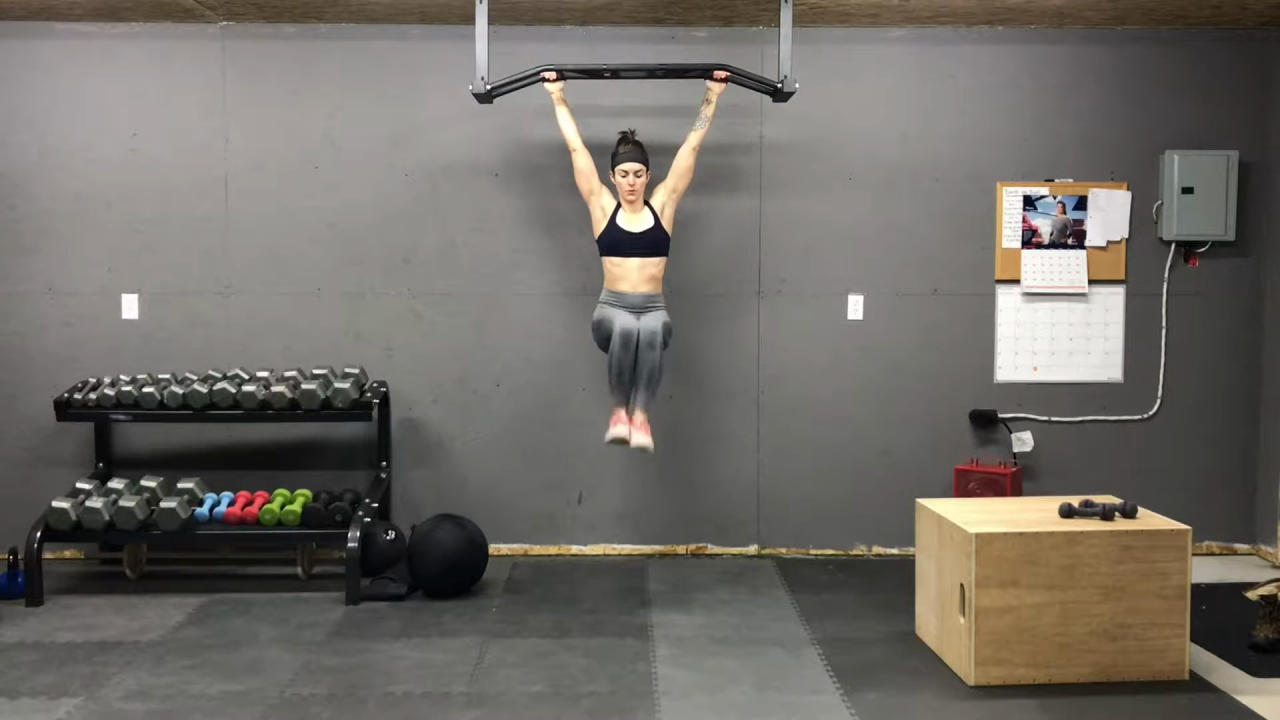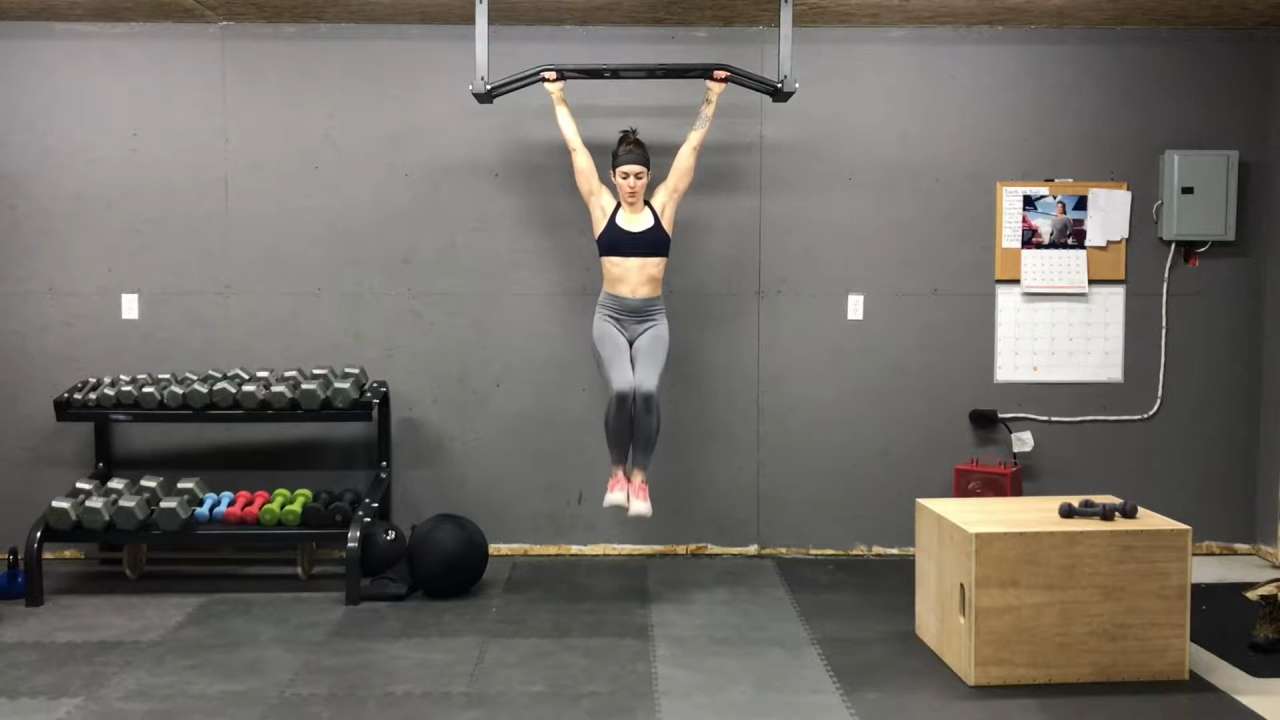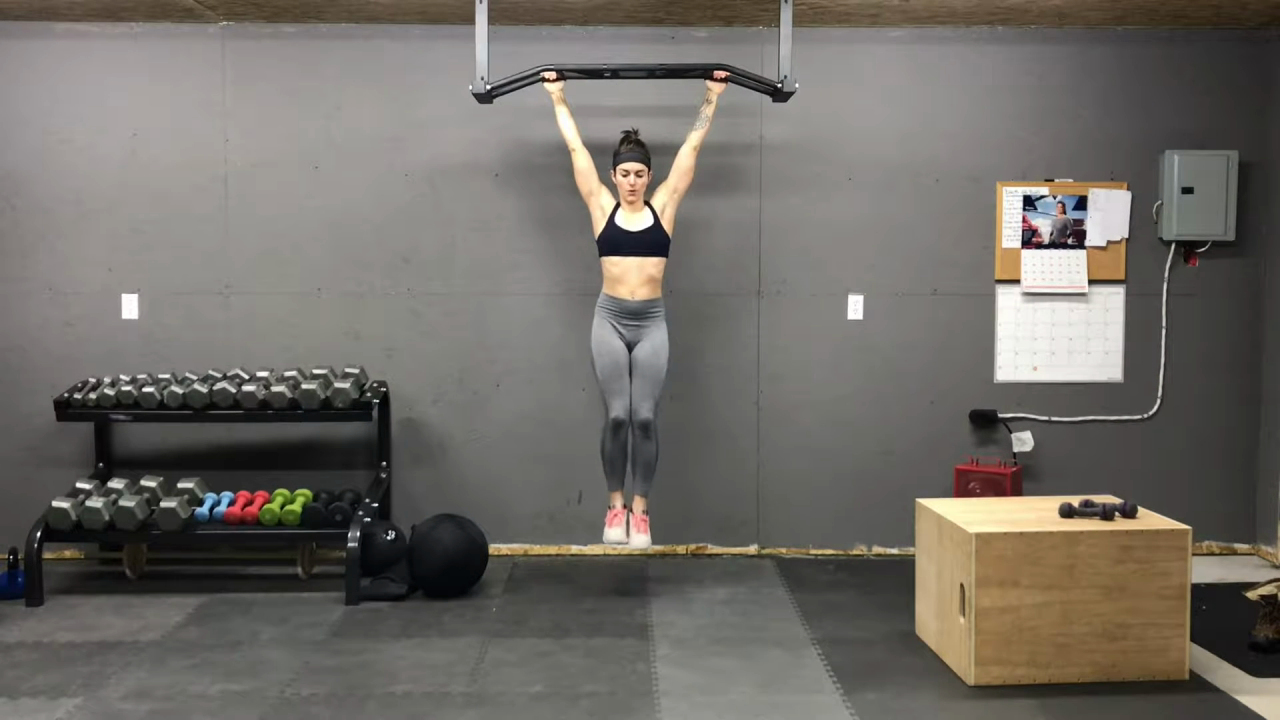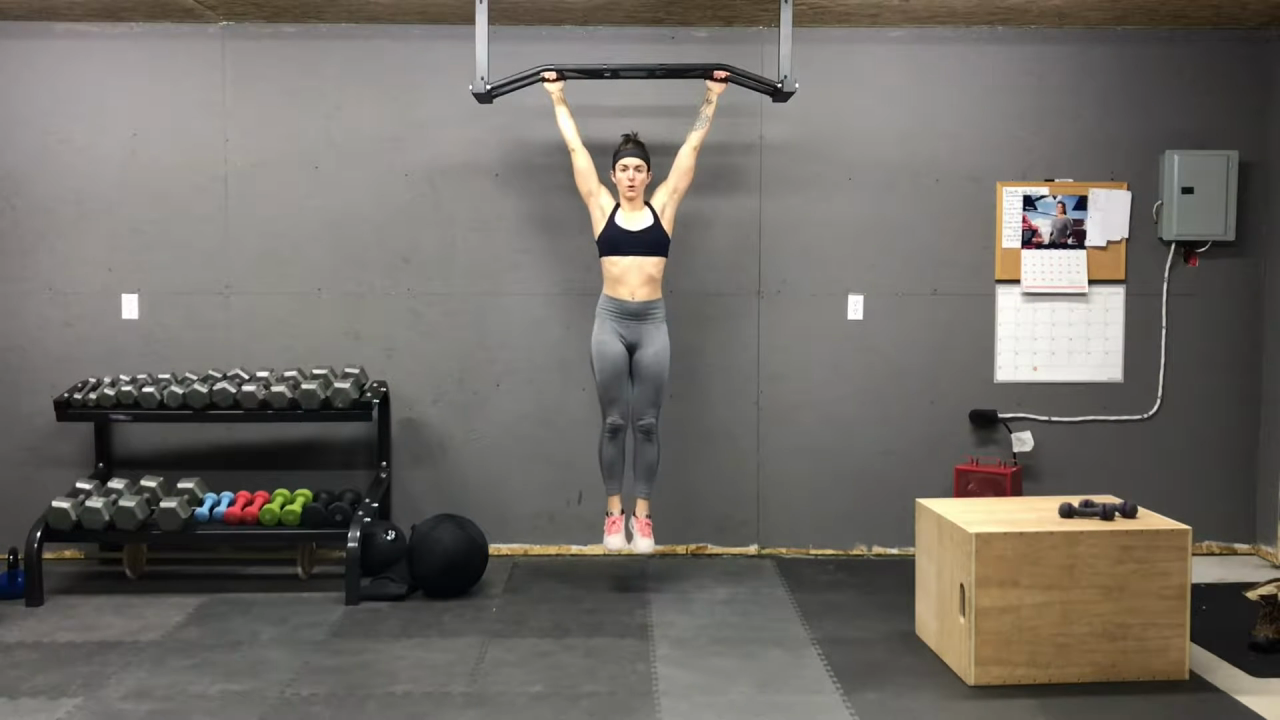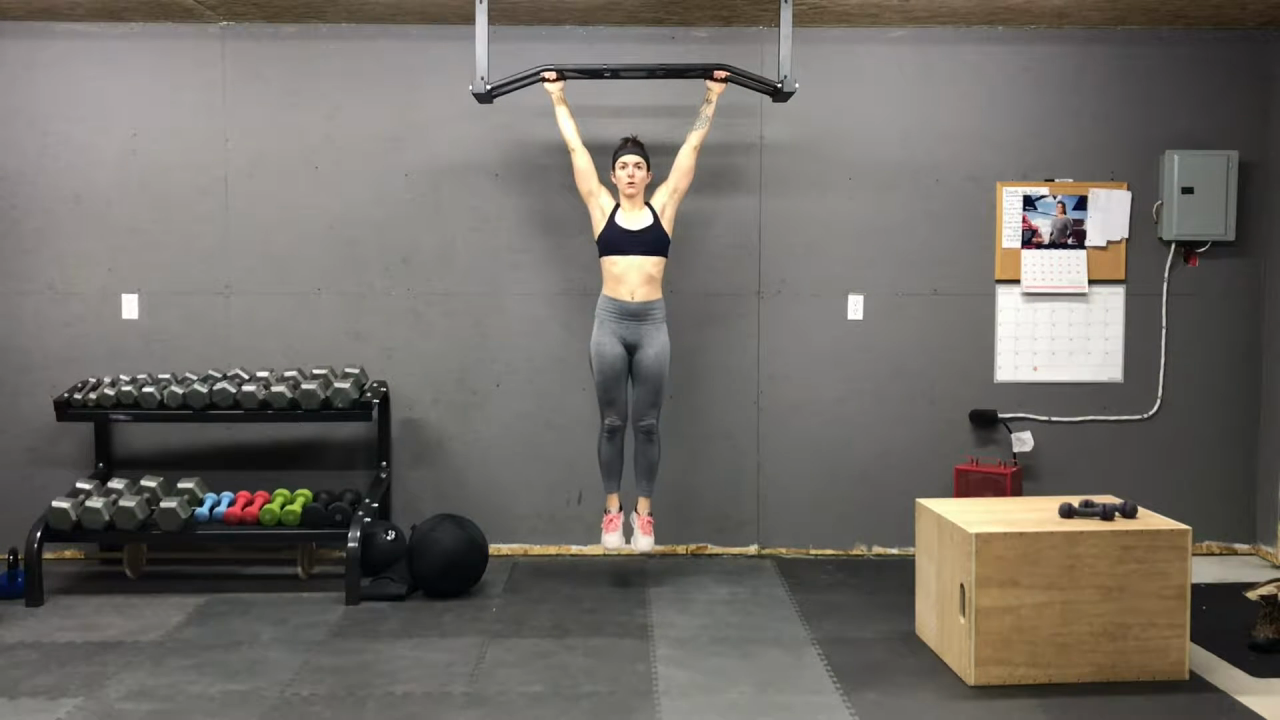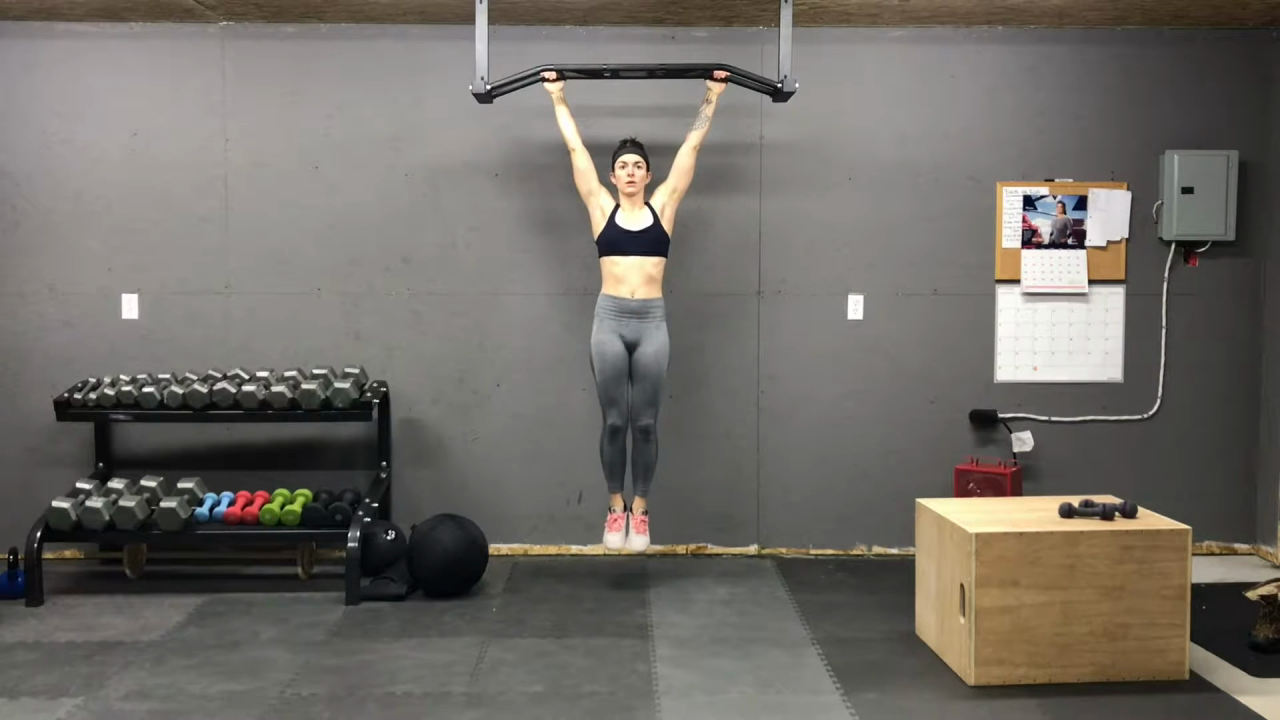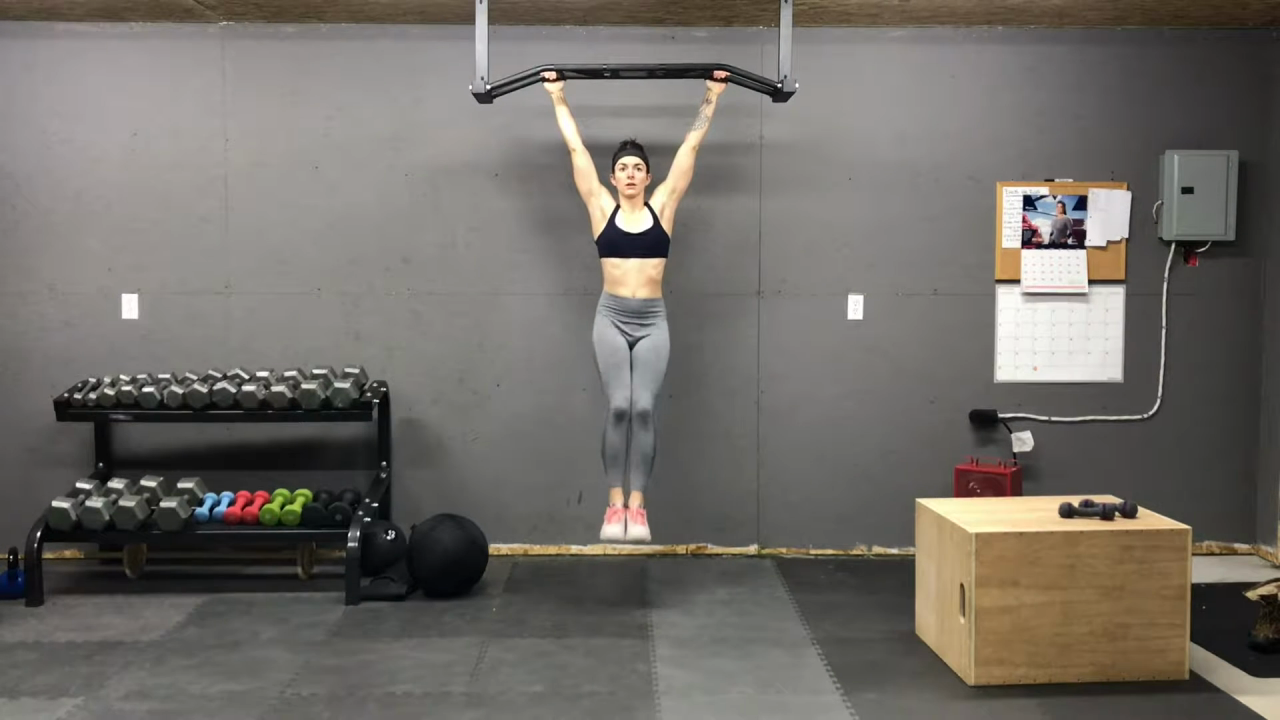
dt=0.3s
person 1, frame 1
left shoulder: (662, 204)
right shoulder: (602, 205)
left elbow: (691, 147)
right elbow: (576, 148)
left wrist: (711, 96)
right wrist: (558, 97)
left hip: (653, 310)
right hip: (610, 314)
left knee: (653, 328)
right knee: (625, 328)
left ankle: (640, 418)
right ankle: (618, 415)
person 1, frame 2
left shoulder: (662, 206)
right shoulder: (602, 206)
left elbow: (691, 147)
right elbow: (576, 148)
left wrist: (712, 96)
right wrist: (557, 97)
left hip: (652, 320)
right hip: (610, 318)
left knee: (646, 391)
right knee: (622, 389)
left ankle: (640, 479)
right ankle: (617, 474)
person 1, frame 3
left shoulder: (663, 205)
right shoulder: (601, 206)
left elbow: (692, 146)
right elbow: (575, 147)
left wrist: (712, 96)
right wrist: (557, 96)
left hip: (651, 324)
right hip: (610, 321)
left knee: (644, 418)
right knee: (617, 416)
left ankle: (640, 509)
right ankle: (615, 506)
person 1, frame 4
left shoulder: (663, 206)
right shoulder: (602, 207)
left elbow: (691, 146)
right elbow: (575, 147)
left wrist: (712, 96)
right wrist: (557, 97)
left hip: (652, 323)
right hip: (610, 322)
left knee: (646, 423)
right knee: (614, 422)
left ankle: (642, 515)
right ankle: (614, 512)
person 1, frame 5
left shoulder: (662, 206)
right shoulder: (601, 207)
left elbow: (692, 146)
right elbow: (575, 147)
left wrist: (712, 95)
right wrist: (557, 96)
left hip: (652, 324)
right hip: (609, 322)
left knee: (647, 424)
right knee: (612, 422)
left ankle: (643, 511)
right ankle: (612, 510)
person 1, frame 6
left shoulder: (662, 206)
right shoulder: (601, 207)
left elbow: (691, 147)
right elbow: (575, 148)
left wrist: (712, 97)
right wrist: (558, 97)
left hip: (651, 322)
right hip: (609, 320)
left knee: (644, 423)
right knee: (614, 422)
left ankle: (640, 509)
right ankle: (616, 508)
person 1, frame 7
left shoulder: (662, 205)
right shoulder: (601, 207)
left elbow: (690, 146)
right elbow: (576, 149)
left wrist: (712, 97)
right wrist: (557, 97)
left hip: (652, 322)
right hip: (611, 319)
left knee: (643, 409)
right knee: (619, 408)
left ankle: (637, 503)
right ankle: (615, 502)
